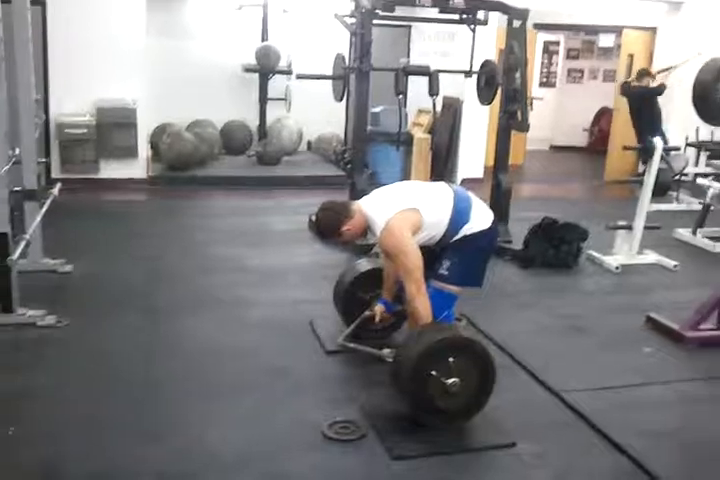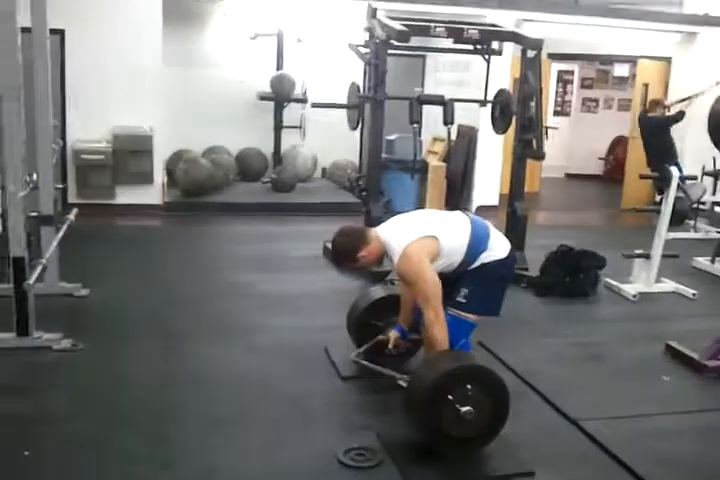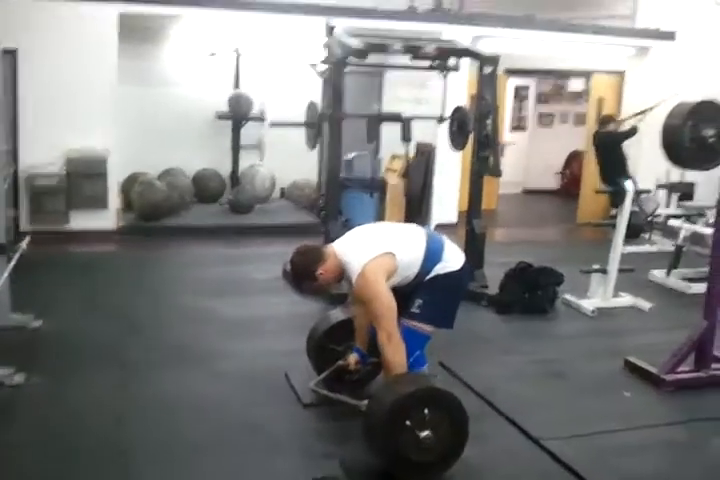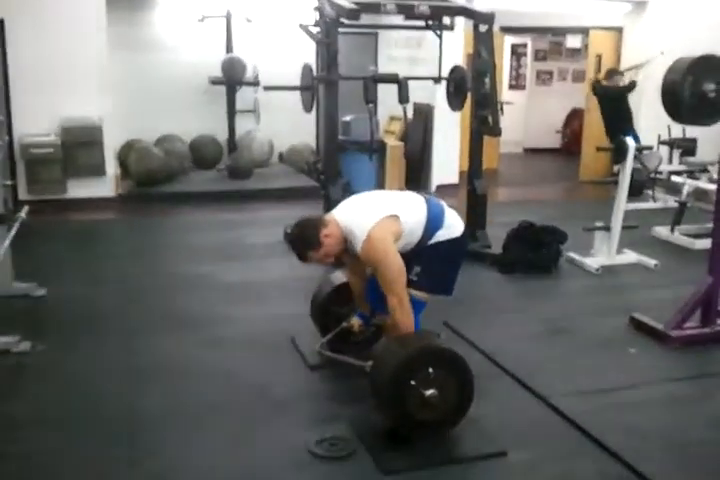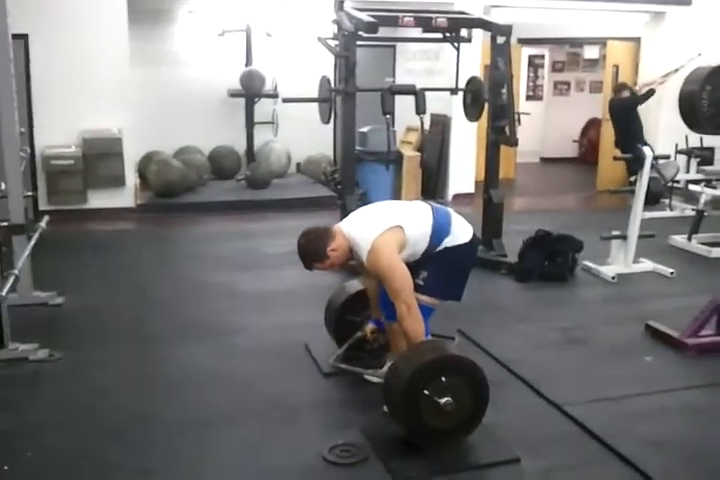
dt=0.4s
person 1, frame 1
left shoulder: (391, 228)
right shoulder: (369, 206)
left elbow: (416, 288)
right elbow: (392, 258)
right wrist: (386, 300)
left hip: (475, 229)
right hip: (450, 217)
left knee: (435, 304)
right knee: (409, 282)
person 1, frame 2
left shoulder: (408, 255)
right shoulder: (387, 233)
left elbow: (434, 314)
right elbow: (410, 286)
right wrist: (402, 327)
left hip: (492, 258)
right hip: (467, 246)
left knee: (452, 333)
right knee: (424, 311)
person 1, frame 3
left shoulder: (365, 272)
right shoulder: (339, 251)
left elbow: (389, 336)
right elbow: (360, 306)
right wrist: (360, 350)
left hip: (446, 269)
right hip: (420, 262)
left knee: (409, 347)
right knee: (382, 330)
person 1, frame 4
left shoulder: (372, 238)
right shoulder: (339, 220)
left elbow: (398, 299)
right elbow: (356, 272)
right wrist: (362, 314)
left hip: (445, 235)
right hip: (418, 222)
left knee: (396, 306)
right knee: (377, 294)
person 1, frame 5
left shoulder: (375, 249)
right shoulder: (347, 230)
left elbow: (407, 306)
right elbow: (372, 277)
right wrist: (377, 319)
left hip: (455, 242)
right hip: (428, 234)
left knee: (415, 312)
right knee: (389, 301)
